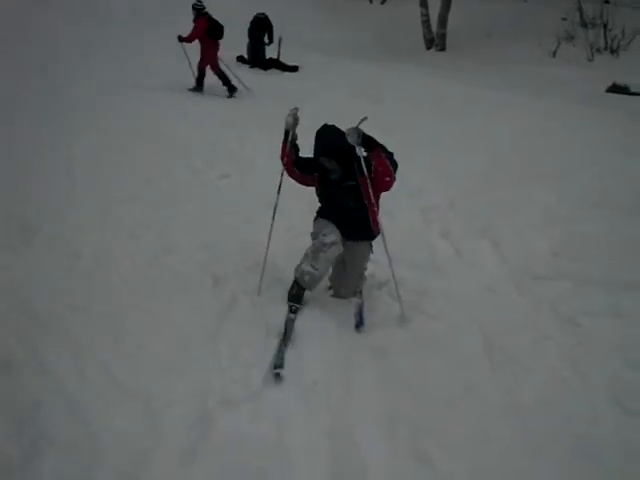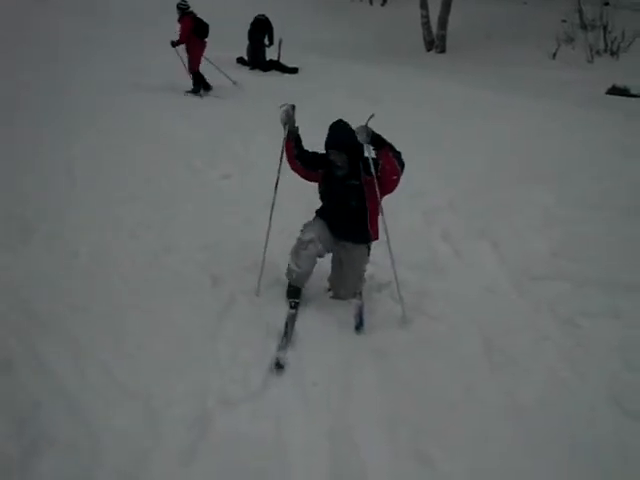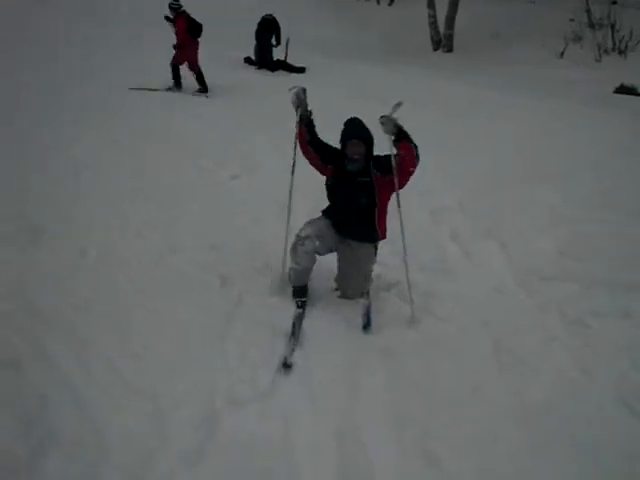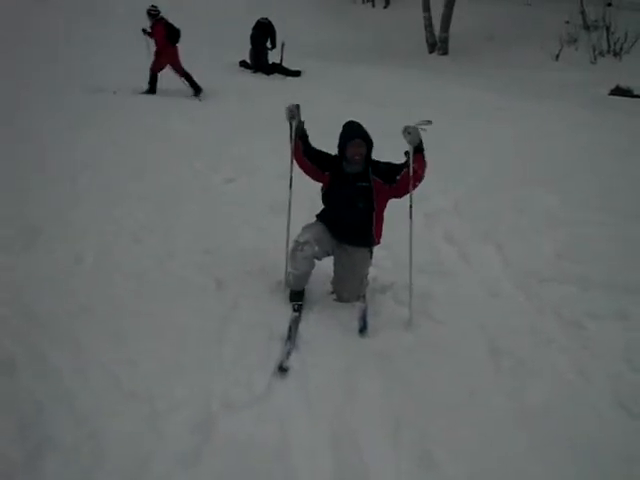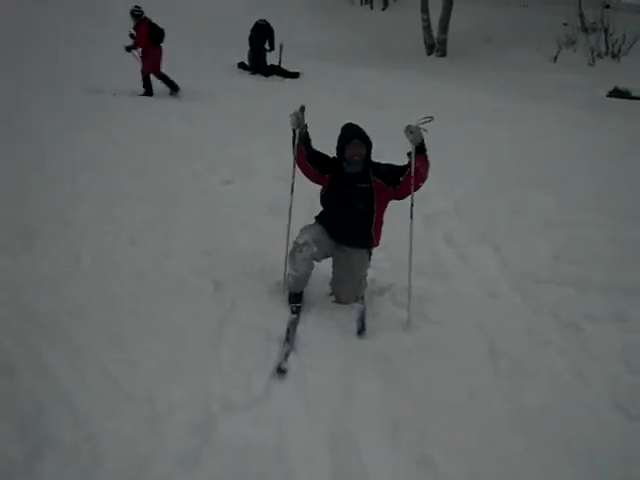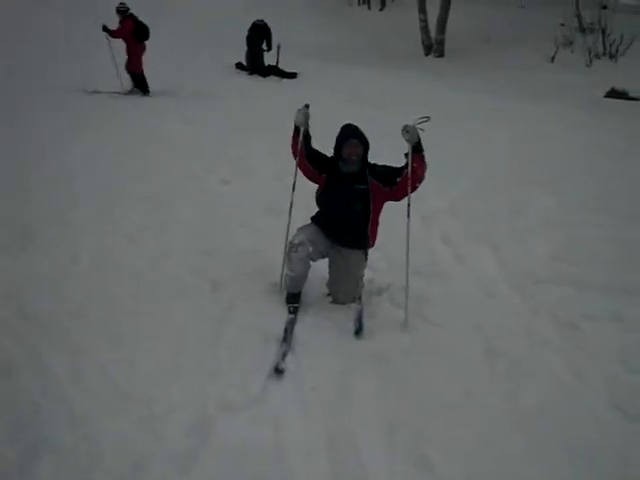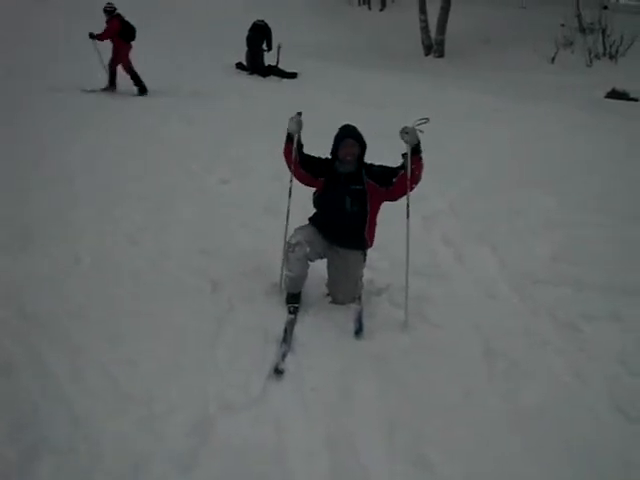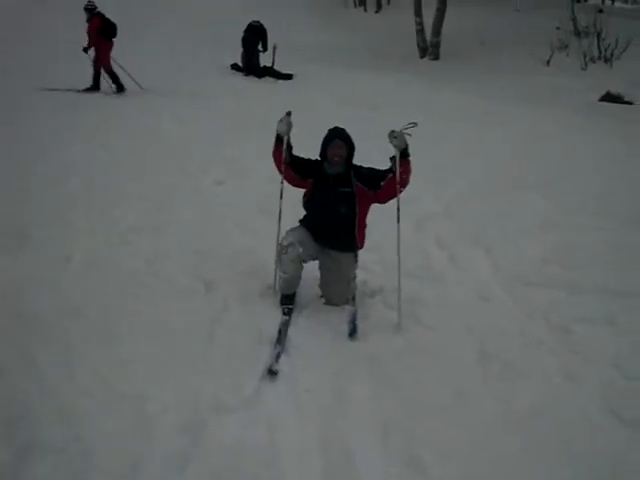
dt=0.2s
person 1, frame 1
left shoulder: (364, 170)
right shoulder: (320, 170)
left elbow: (388, 173)
right elbow: (293, 166)
left wrist: (367, 143)
right wrist: (290, 134)
left hip: (358, 238)
right hip: (329, 224)
left knee: (344, 292)
right knee: (328, 243)
left ankle: (350, 283)
right ankle: (301, 283)
person 1, frame 2
left shoulder: (370, 171)
right shoulder: (325, 167)
left elbow: (394, 170)
right elbow: (299, 159)
left wrist: (376, 143)
right wrist: (291, 131)
left hip: (356, 240)
right hip: (328, 226)
left knee: (343, 293)
right knee: (308, 241)
left ankle: (348, 284)
right ankle: (295, 283)
person 1, frame 3
left shoulder: (380, 168)
right shoulder: (335, 162)
left elbow: (407, 165)
right elbow: (311, 144)
left wrist: (398, 135)
right wrist: (303, 115)
left hip: (362, 240)
right hip: (332, 226)
left knee: (351, 292)
right knee: (306, 239)
left ankle: (357, 278)
right ankle: (299, 282)
person 1, frame 4
left shoulder: (379, 174)
right shoulder: (331, 167)
left elbow: (411, 176)
right elbow: (304, 154)
left wrist: (416, 148)
right wrist: (297, 127)
left hip: (358, 244)
right hip: (327, 230)
left knee: (347, 296)
right knee: (304, 245)
left ankle: (354, 283)
right ankle: (296, 287)
person 1, frame 5
left shoulder: (380, 176)
right shoulder: (330, 169)
left elbow: (414, 177)
right elbow: (305, 158)
left wrist: (418, 148)
right wrist: (300, 132)
left hip: (357, 246)
right hip: (326, 232)
left knee: (346, 297)
right knee: (304, 245)
left ankle: (354, 279)
right ankle: (296, 290)
person 1, frame 6
left shoulder: (376, 177)
right shoulder: (327, 168)
left elbow: (410, 179)
right elbow: (303, 157)
left wrist: (415, 148)
right wrist: (301, 130)
left hip: (352, 246)
right hip: (322, 232)
left knee: (343, 298)
right knee: (298, 246)
left ankle: (351, 279)
right ankle: (293, 290)
person 1, frame 7
left shoulder: (373, 177)
right shoulder: (324, 170)
left elbow: (407, 179)
right elbow: (297, 164)
left wrist: (413, 150)
right wrist: (293, 138)
left hip: (351, 246)
right hip: (320, 233)
left knee: (343, 298)
right knee: (297, 245)
left ankle: (351, 280)
right ankle: (293, 292)
person 1, frame 8
left shoulder: (361, 179)
right shoulder: (312, 172)
left elbow: (396, 182)
right elbow: (285, 165)
left wrist: (401, 153)
right wrist: (282, 138)
left hip: (342, 247)
right hip: (311, 234)
left knee: (336, 300)
right knee: (289, 246)
left ankle: (346, 277)
right ankle: (288, 293)
